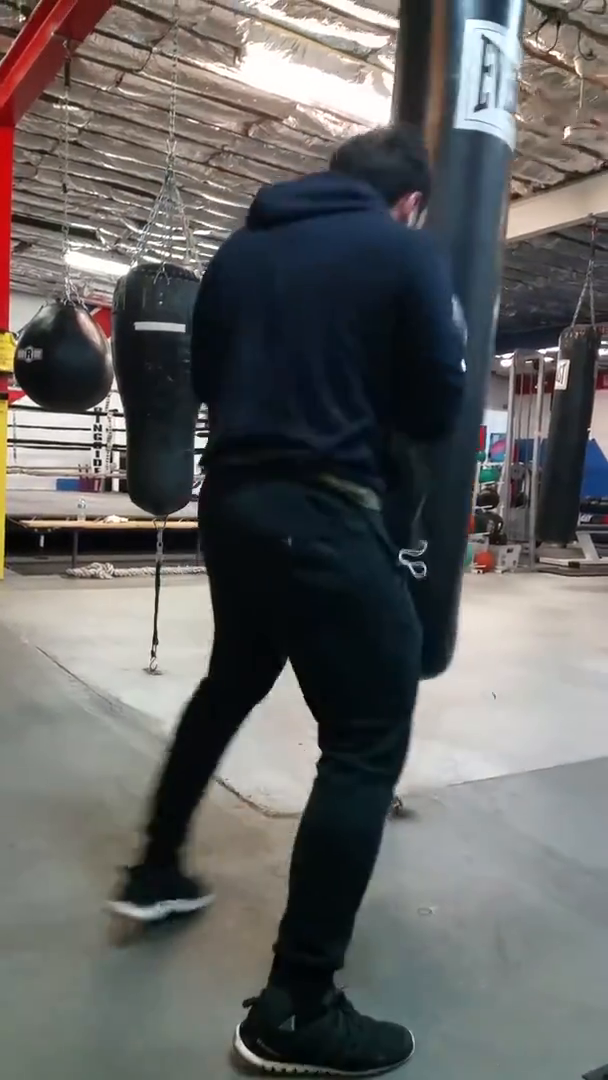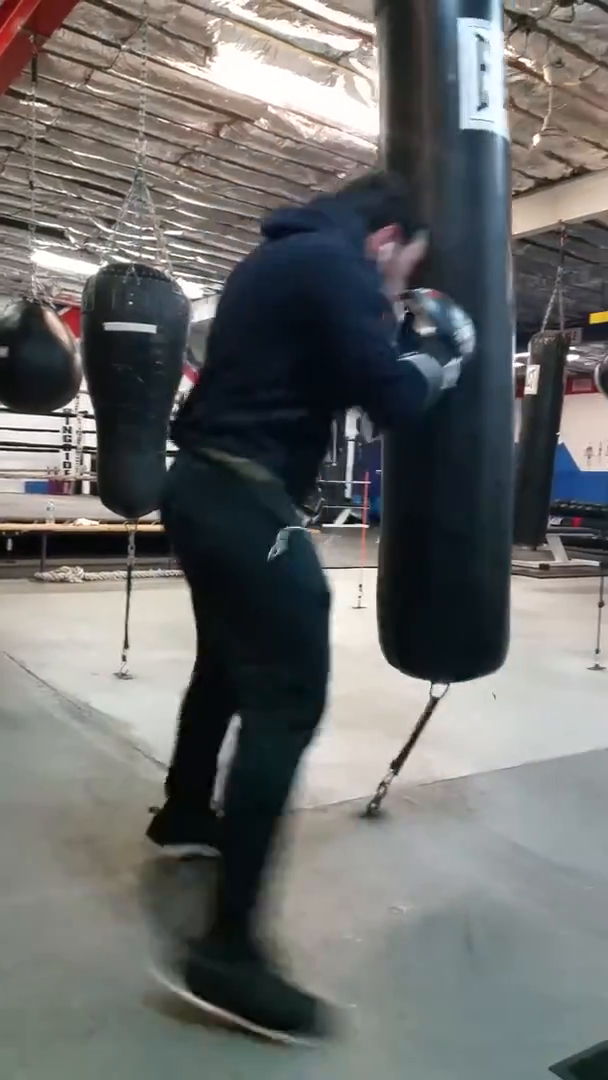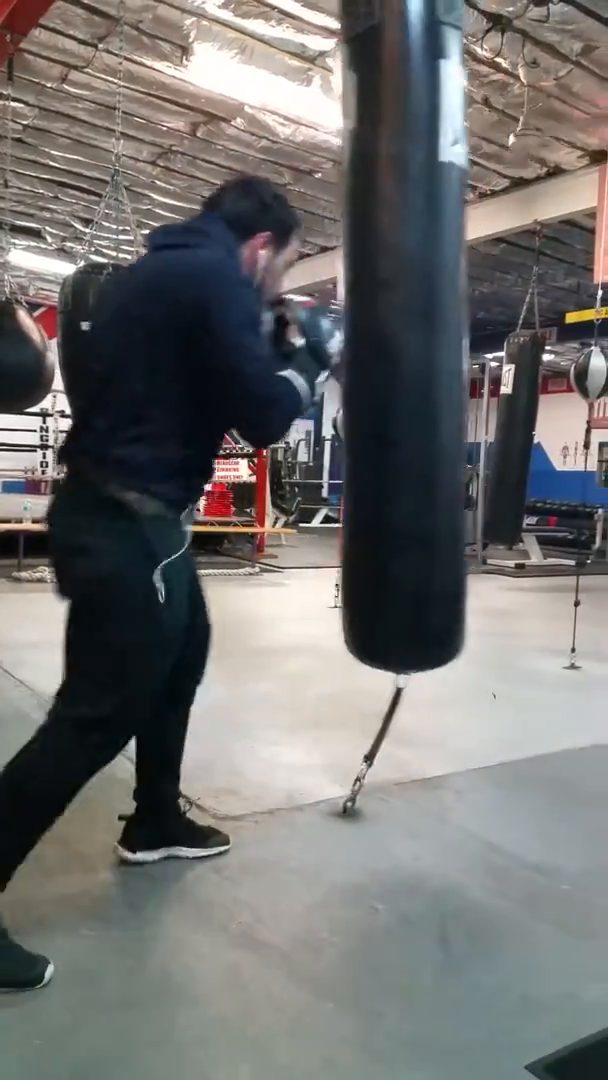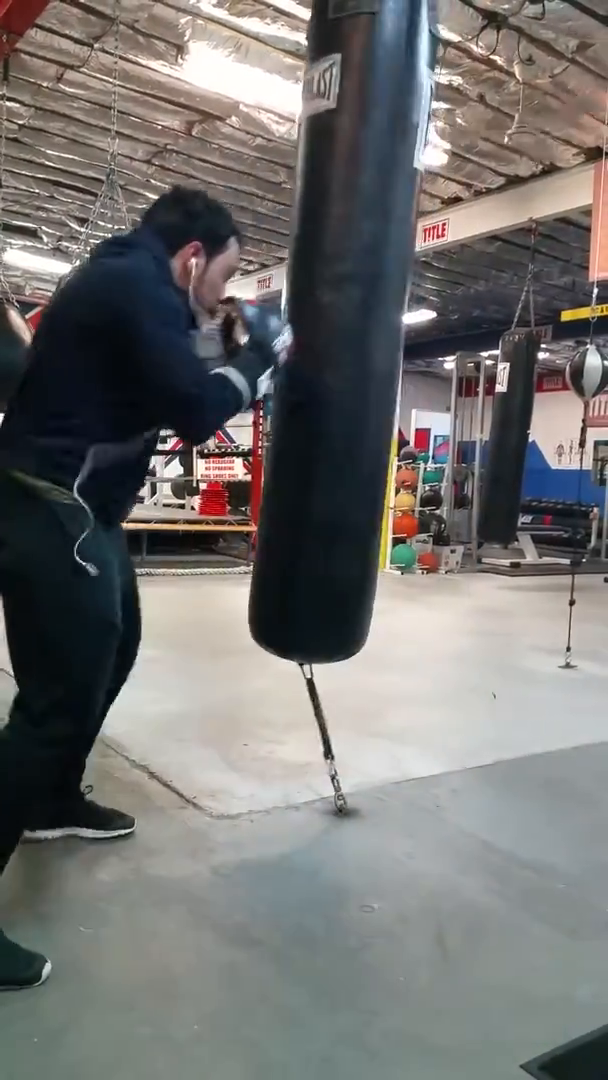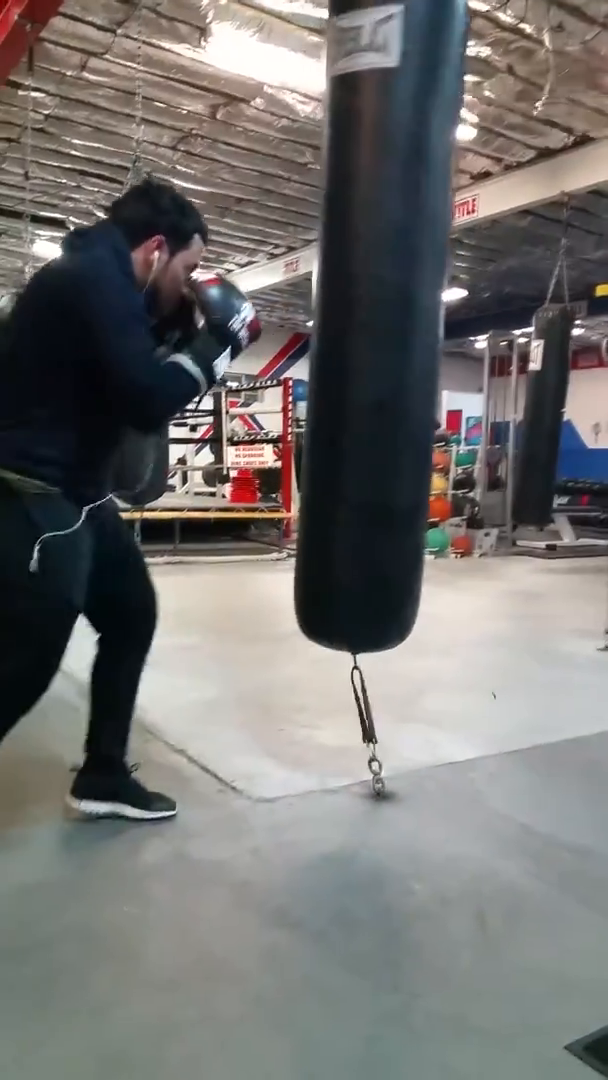
dt=0.4s
person 1, frame 1
left shoulder: (242, 247)
right shoulder: (405, 253)
left elbow: (204, 374)
right elbow: (433, 413)
left hip: (229, 503)
right hip: (326, 518)
left knee: (232, 684)
right knee: (366, 748)
left ankle: (156, 871)
person 1, frame 2
left shoulder: (270, 258)
right shoulder: (341, 266)
right elbow: (389, 398)
left wrist: (386, 349)
right wrist: (442, 353)
left hip: (205, 482)
right hip: (245, 496)
left knee: (231, 660)
right knee: (287, 702)
left ankle: (184, 812)
right ankle: (227, 948)
person 1, frame 3
left shoulder: (152, 273)
right shoulder: (217, 279)
right elbow: (260, 414)
left wrist: (277, 350)
right wrist: (307, 358)
left hip: (121, 510)
right hip: (122, 523)
left knee: (181, 655)
right knee: (98, 714)
left ankle: (154, 820)
person 1, frame 4
left shoulder: (129, 282)
right shoulder: (135, 284)
left elbow: (166, 387)
right elbow: (194, 410)
left wrist: (240, 358)
right wrist: (255, 357)
left hip: (84, 512)
left knee: (109, 653)
person 1, frame 5
left shoulder: (107, 277)
right shoulder: (91, 279)
left elbow: (129, 373)
right elbow: (151, 399)
left wrist: (190, 326)
right wrist: (215, 340)
left hip: (74, 497)
left knee: (133, 617)
left ankle: (104, 777)
